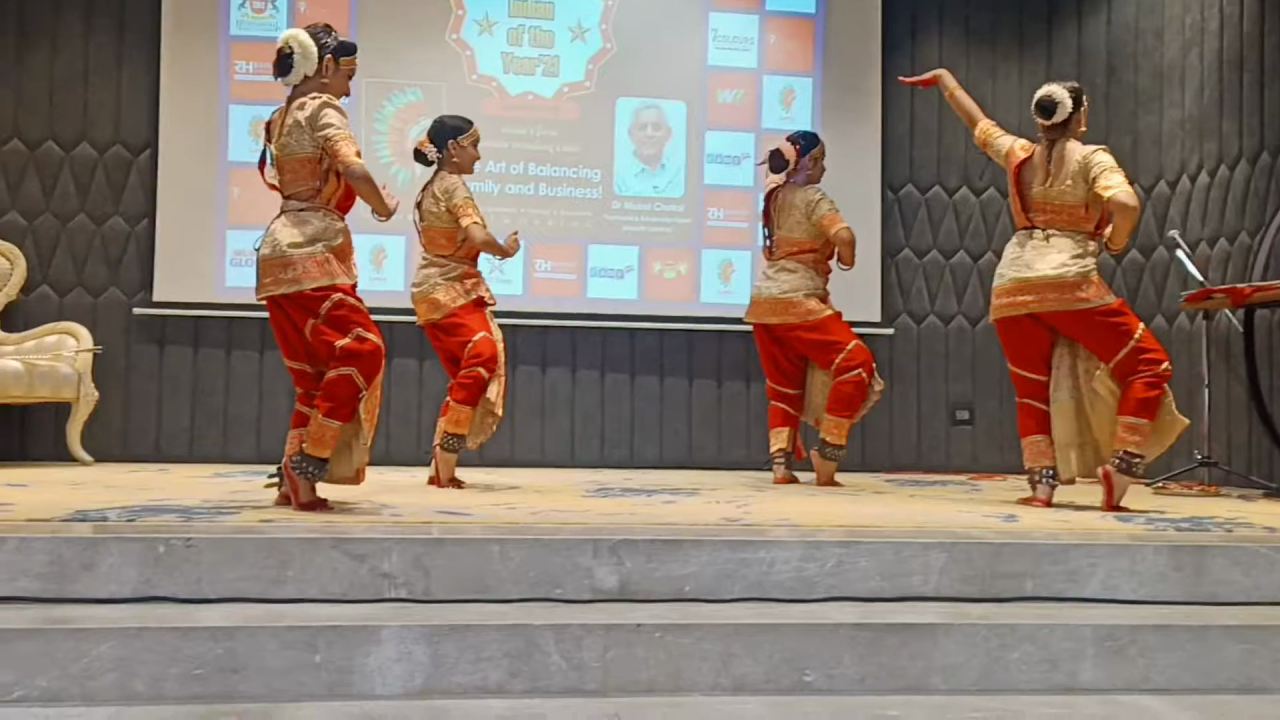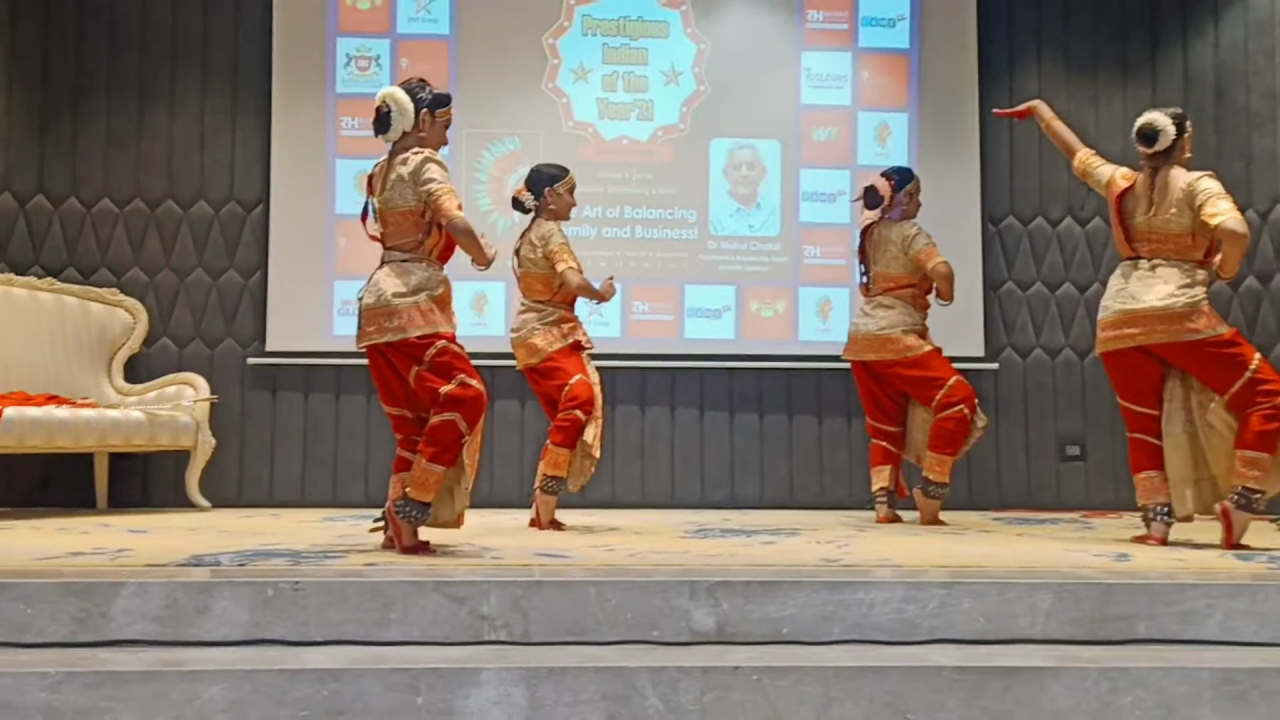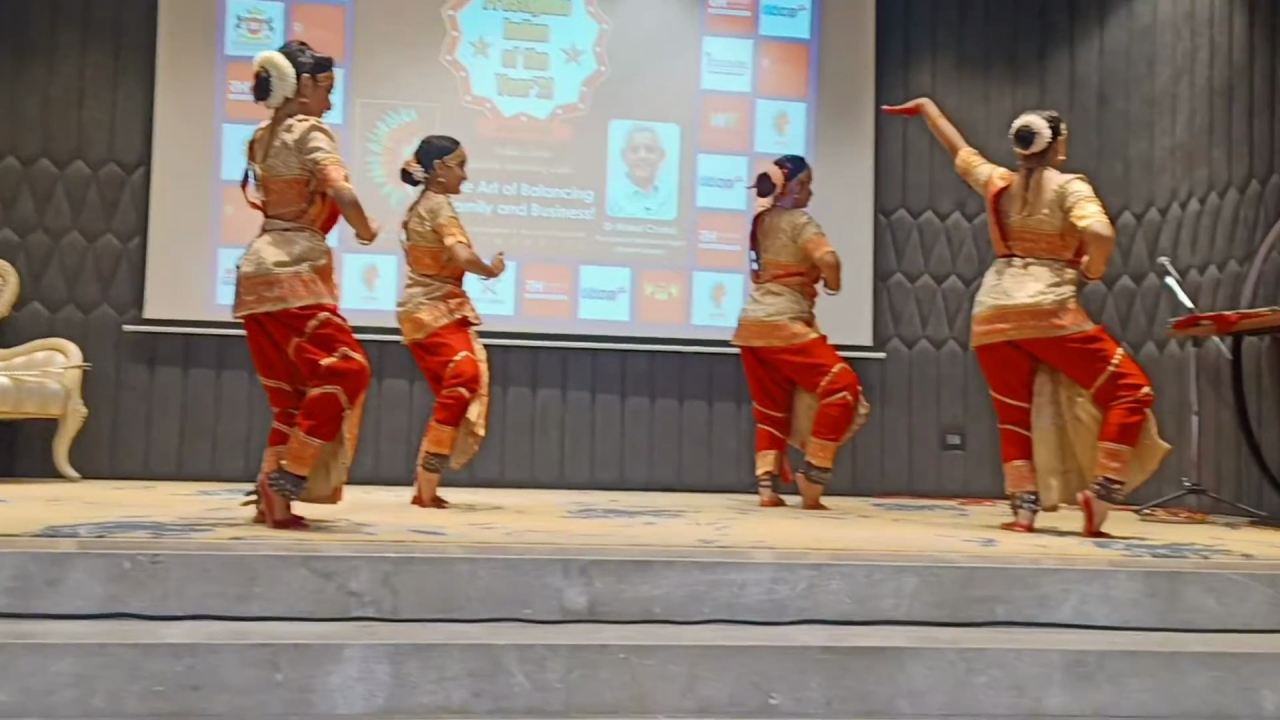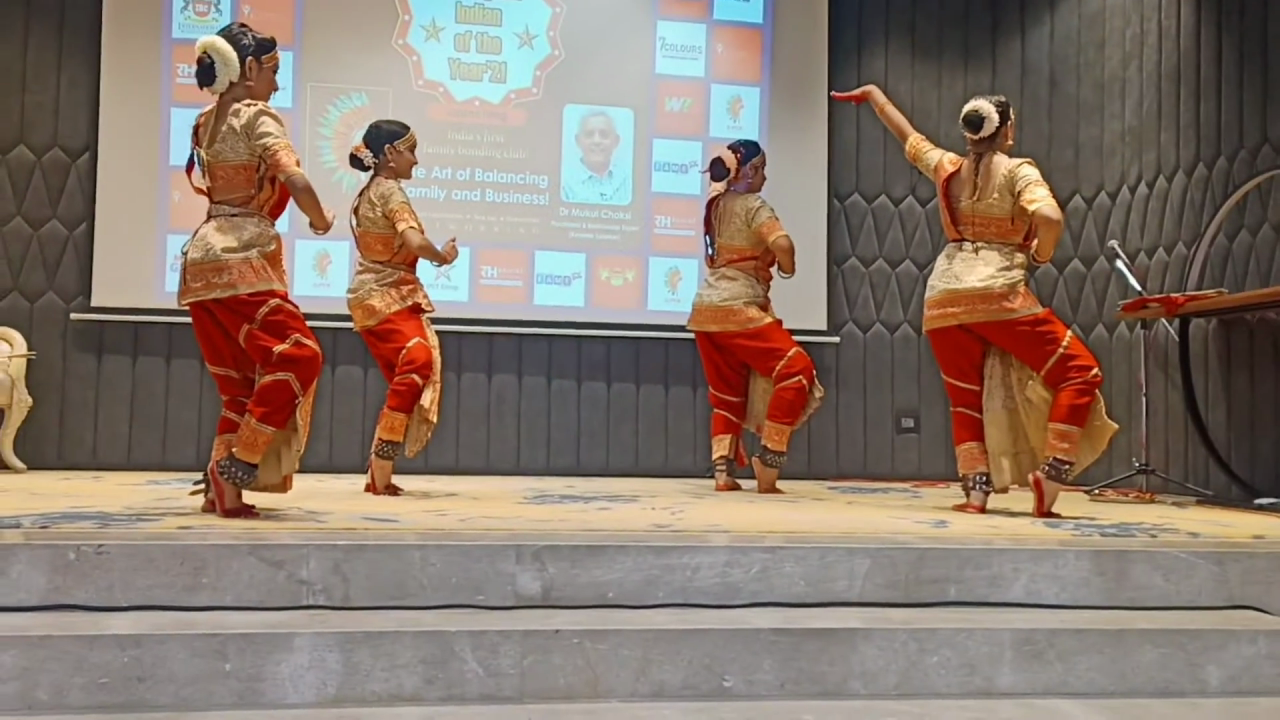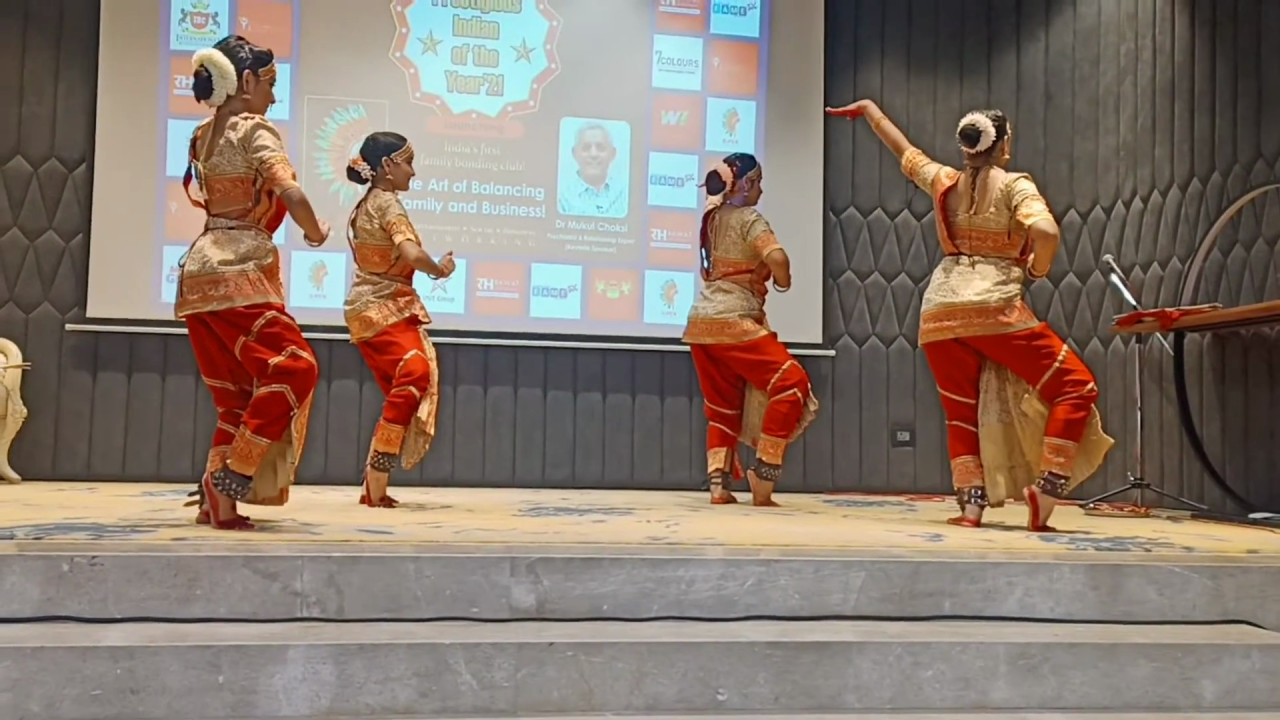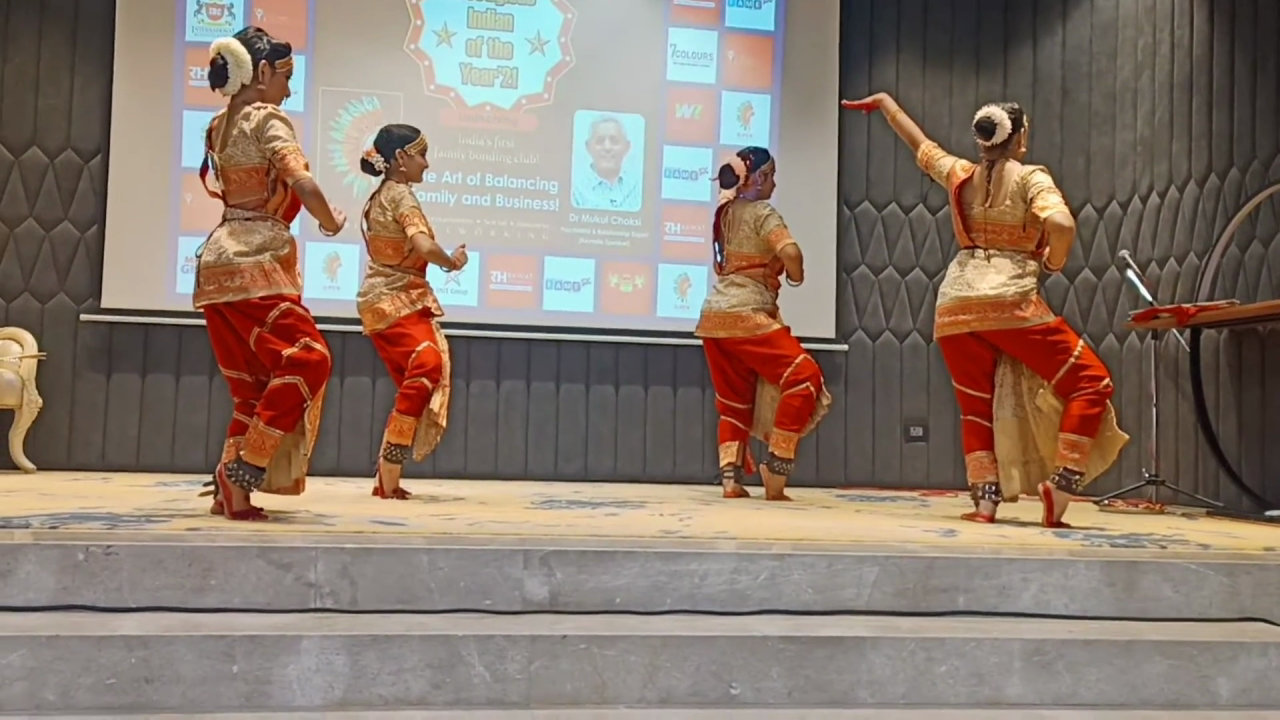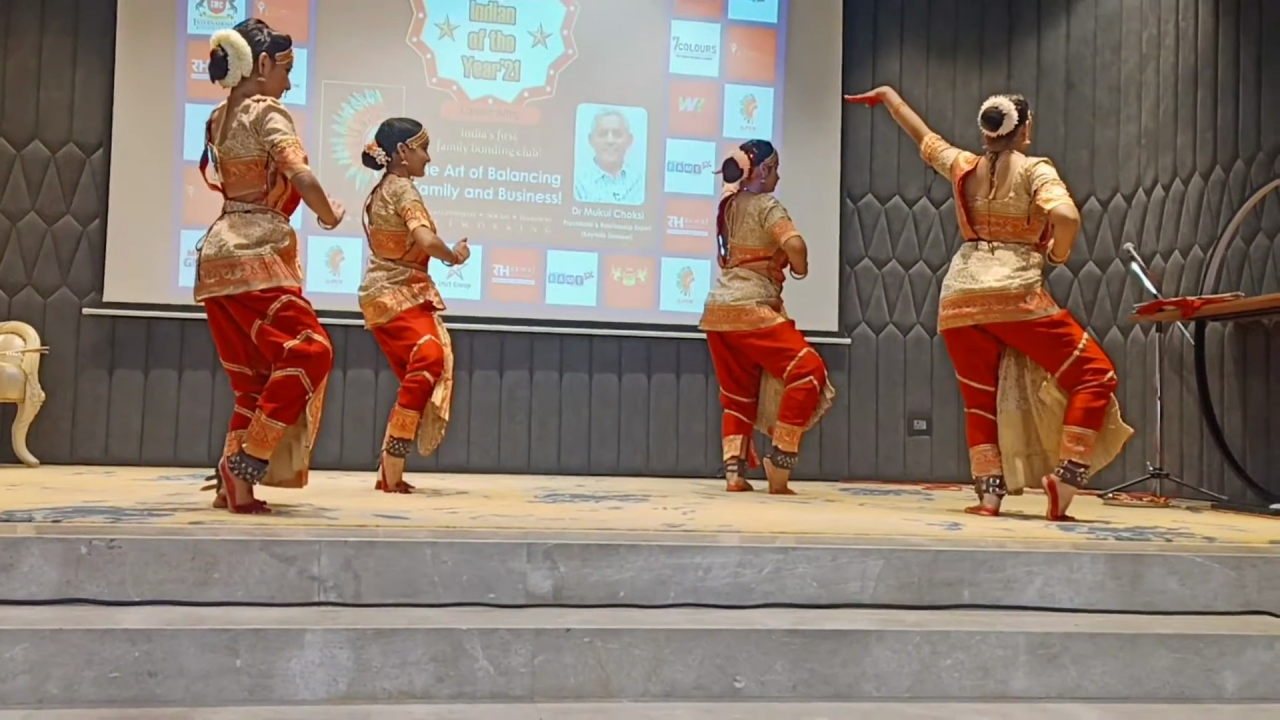
dt=0.7s
person 1, frame 1
left shoulder: (282, 117)
right shoulder: (322, 108)
right elbow: (352, 168)
right wrist: (384, 206)
left hip: (283, 252)
right hip: (311, 253)
left knee: (317, 372)
right knee: (360, 352)
left ankle: (294, 477)
right ankle: (305, 465)
person 1, frame 2
left shoulder: (383, 170)
right shoulder: (424, 163)
right elbow: (454, 221)
right wrist: (483, 256)
left hip: (382, 302)
right hip: (411, 303)
left knee: (415, 419)
right knee: (463, 397)
left ankle: (397, 521)
right ankle: (409, 508)
person 1, frame 3
left shoulder: (263, 137)
right shoulder: (310, 131)
right elbow: (342, 194)
right wrist: (367, 231)
left hip: (259, 271)
right hip: (293, 271)
left knee: (292, 392)
right knee: (345, 371)
left ankle: (272, 495)
right ankle: (284, 482)
person 1, frame 4
left shoulder: (206, 122)
right shoulder: (258, 116)
right elbow: (295, 181)
right wrist: (320, 219)
left hip: (203, 258)
right hip: (241, 259)
left knee: (242, 380)
right knee: (298, 357)
left ankle: (222, 487)
right ankle: (234, 468)
person 1, frame 5
left shoulder: (203, 135)
right shoulder: (254, 129)
right elbow: (290, 194)
right wrist: (316, 233)
left hip: (201, 270)
right hip: (238, 271)
left knee: (238, 392)
right knee: (294, 369)
left ankle: (216, 498)
right ankle: (228, 481)
person 1, frame 6
left shoulder: (220, 125)
right shoulder: (268, 119)
right elbow: (302, 183)
right wrist: (331, 222)
left hip: (219, 260)
right hip: (255, 263)
left knee: (253, 383)
right knee: (307, 360)
left ankle: (230, 489)
right ankle: (240, 473)
person 1, frame 7
left shoulder: (220, 117)
right shoulder: (267, 111)
right elbow: (300, 176)
right wrist: (330, 215)
left hip: (220, 255)
right hip: (255, 255)
left knee: (255, 376)
right knee: (309, 353)
left ankle: (235, 482)
right ankle: (244, 466)
person 2, frame 1
left shoulder: (1017, 154)
right shoulder: (1092, 158)
left elbow: (977, 121)
right elbow: (1127, 204)
left wrist: (942, 77)
right wrist: (1115, 241)
left hip: (1012, 287)
right hip: (1070, 283)
left knee: (1032, 390)
right knee: (1149, 366)
left ankle: (1042, 484)
right ankle: (1120, 465)
person 2, frame 2
left shoulder: (1119, 183)
right shoulder: (1198, 185)
left elbow: (1076, 151)
right elbow: (1235, 232)
left wrist: (1039, 109)
right wrist: (1226, 269)
left hip: (1117, 319)
right hip: (1179, 315)
left knee: (1143, 425)
left ankle: (1156, 521)
right ankle: (1239, 502)
person 2, frame 3
left shoulder: (996, 182)
right shoulder: (1069, 186)
left elbow: (956, 147)
right elbow: (1101, 234)
left wrist: (925, 106)
right wrist: (1091, 270)
left hip: (992, 314)
right hip: (1048, 311)
left knee: (1014, 416)
right knee: (1131, 392)
left ankle: (1023, 510)
right ankle: (1101, 491)
person 2, frame 4
left shoulder: (946, 167)
right shoulder: (1017, 171)
left elbow: (906, 134)
right elbow: (1050, 218)
left wrist: (873, 93)
right wrist: (1041, 254)
left hip: (943, 298)
right hip: (998, 294)
left knee: (966, 399)
right knee: (1080, 373)
left ankle: (976, 492)
right ankle: (1051, 473)
person 2, frame 5
left shoulder: (943, 181)
right shoulder: (1014, 185)
left elbow: (902, 148)
right elbow: (1046, 232)
left wrist: (868, 107)
right wrist: (1037, 269)
left hip: (940, 310)
right hip: (995, 307)
left knee: (961, 412)
right knee: (1076, 388)
left ankle: (971, 505)
right ankle: (1046, 487)
person 2, frame 6
left shoulder: (958, 174)
right shoulder: (1030, 178)
left elbow: (917, 141)
right elbow: (1062, 225)
left wrist: (884, 101)
right wrist: (1053, 262)
left hip: (955, 305)
right hip: (1010, 302)
left knee: (976, 407)
right knee: (1090, 383)
left ankle: (984, 501)
right ankle: (1060, 483)
person 2, frame 7
left shoulder: (962, 166)
right shoulder: (1035, 170)
left elbow: (921, 134)
right elbow: (1066, 216)
left wrist: (886, 94)
right wrist: (1058, 254)
left hip: (959, 298)
right hip: (1015, 294)
left knee: (981, 399)
right knee: (1095, 376)
left ankle: (989, 494)
right ankle: (1066, 476)
person 3, frame 1
left shoulder: (430, 187)
right shoulder: (453, 185)
right elbow: (479, 237)
right wrist: (506, 249)
left hip: (436, 291)
right hip: (450, 292)
left knee: (468, 372)
right knee: (481, 357)
left ankle: (442, 465)
right ankle: (445, 463)
person 3, frame 2
left shoulder: (529, 234)
right shoulder: (550, 232)
right elbow: (575, 282)
right wrist: (602, 294)
left hip: (535, 335)
right hip: (548, 336)
left knee: (568, 414)
right knee: (580, 400)
left ankle: (542, 507)
right ankle: (545, 507)
person 3, frame 3
left shoulder: (418, 206)
right shoulder: (439, 205)
right elbow: (463, 257)
right wrist: (491, 270)
left hip: (423, 310)
right hip: (436, 311)
left knee: (454, 389)
right knee: (464, 377)
left ankle: (425, 484)
right ankle: (426, 484)
person 3, frame 4
left shoulder: (367, 193)
right shoulder: (390, 191)
right elbow: (416, 242)
right wrist: (442, 257)
left hip: (373, 297)
right hip: (387, 298)
left knee: (406, 376)
right knee: (417, 364)
left ankle: (380, 472)
right ankle: (381, 470)
person 3, frame 5
left shoulder: (364, 205)
right shoulder: (388, 203)
right elbow: (413, 255)
right wrist: (440, 270)
left hip: (369, 309)
right hip: (385, 309)
left knee: (403, 387)
right knee: (415, 374)
left ankle: (375, 482)
right ankle: (376, 480)
person 3, frame 6
left shoulder: (378, 197)
right shoulder: (401, 196)
left elbow: (403, 250)
right elbow: (425, 247)
left wrist: (445, 260)
right wrist: (452, 262)
left hip: (382, 301)
right hip: (398, 302)
left knee: (416, 379)
right knee: (427, 366)
left ankle: (388, 475)
right ankle: (389, 473)
person 3, frame 7
left shoulder: (379, 190)
right shoulder: (403, 189)
right elbow: (427, 241)
left wrist: (447, 253)
right wrist: (454, 256)
left hip: (385, 295)
right hip: (399, 295)
left knee: (419, 372)
right knee: (428, 359)
left ankle: (391, 469)
right ankle: (392, 467)
person 4, frame 1
left shoulder: (775, 196)
right shoulder: (813, 196)
right elbow: (844, 236)
right wrist: (847, 259)
left hip: (764, 301)
right hip: (798, 300)
left knee: (784, 385)
right knee: (857, 364)
left ankle: (781, 466)
right ankle: (827, 459)
person 4, frame 2
left shoulder: (871, 233)
right shoulder: (909, 232)
right elbow: (942, 271)
right wrist: (945, 294)
left hip: (862, 337)
right hip: (896, 337)
left knee: (884, 423)
right knee: (958, 400)
left ankle: (884, 504)
right ankle: (930, 496)
person 4, frame 3
left shoulder: (763, 221)
right shoulder: (799, 221)
right elbow: (828, 260)
right wrist: (832, 283)
left hip: (752, 324)
right hip: (784, 323)
left knee: (771, 408)
right knee: (842, 387)
left ankle: (767, 488)
right ankle: (812, 481)
person 4, frame 4
left shoulder: (717, 204)
right shoulder: (753, 205)
right elbow: (783, 244)
right wrist: (787, 267)
left hip: (706, 309)
right hip: (739, 308)
left knee: (727, 392)
right knee: (797, 371)
left ankle: (723, 472)
right ankle: (768, 465)
person 4, frame 5
left shoulder: (713, 218)
right shoulder: (748, 218)
right elbow: (777, 258)
right wrist: (783, 280)
left hip: (701, 320)
right hip: (735, 321)
left knee: (723, 405)
right knee: (791, 384)
left ankle: (719, 485)
right ankle: (763, 478)
person 4, frame 6
left shoulder: (726, 212)
right shoulder: (762, 212)
right elbow: (790, 252)
right wrist: (796, 274)
left hip: (714, 315)
right hip: (748, 315)
left knee: (734, 399)
right knee: (804, 378)
left ankle: (731, 479)
right ankle: (775, 473)
person 4, frame 7
left shoulder: (730, 205)
right shoulder: (766, 204)
right elbow: (794, 244)
right wrist: (800, 267)
left hip: (718, 308)
right hip: (751, 308)
left knee: (738, 393)
right knee: (808, 371)
left ankle: (734, 473)
right ankle: (778, 469)
